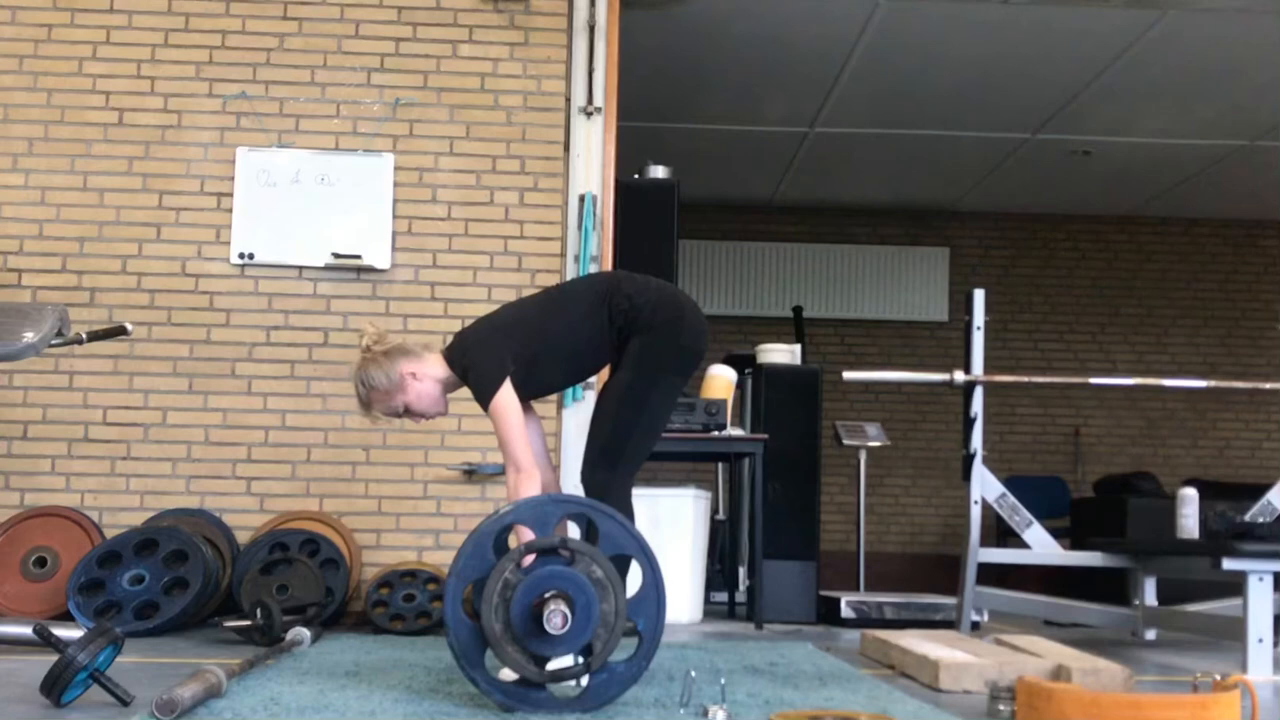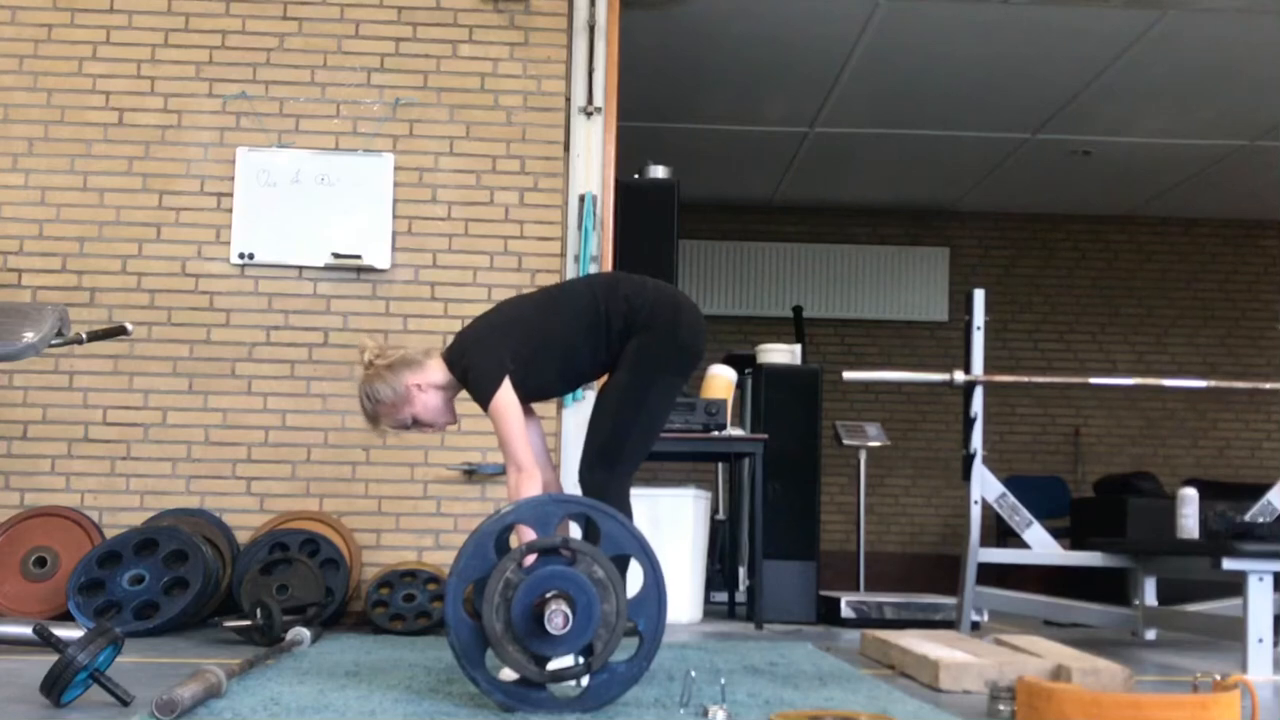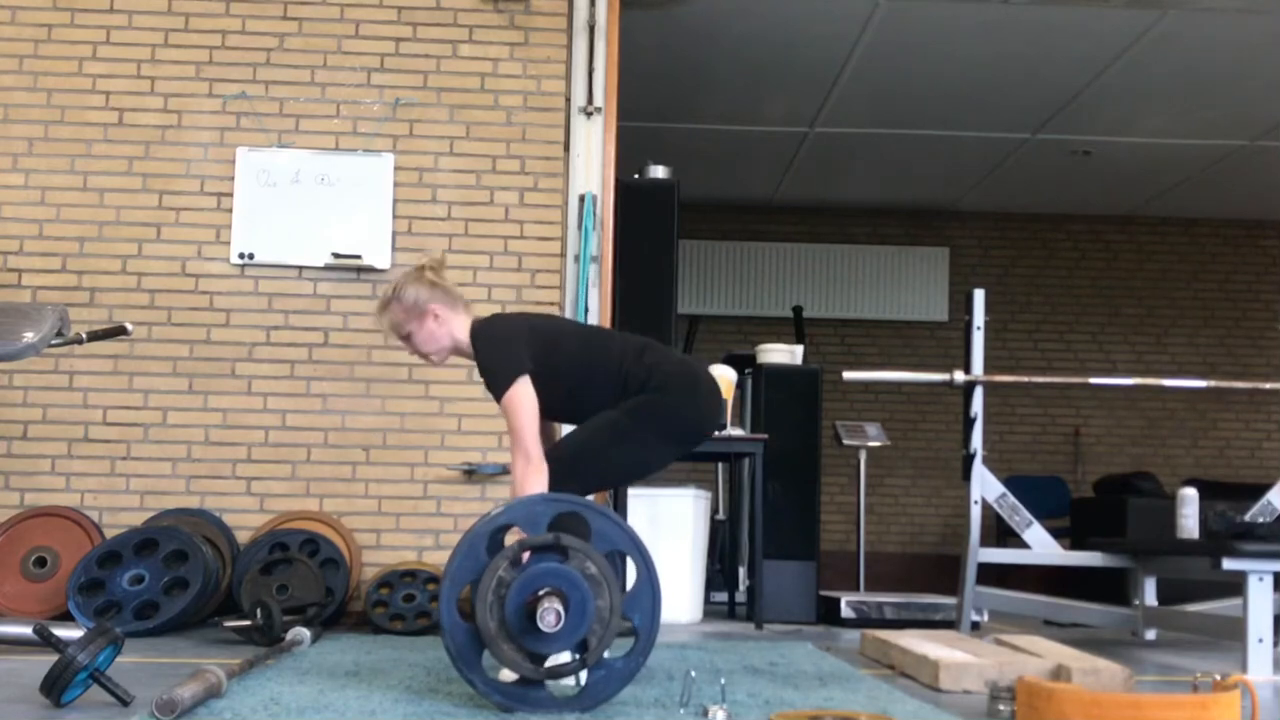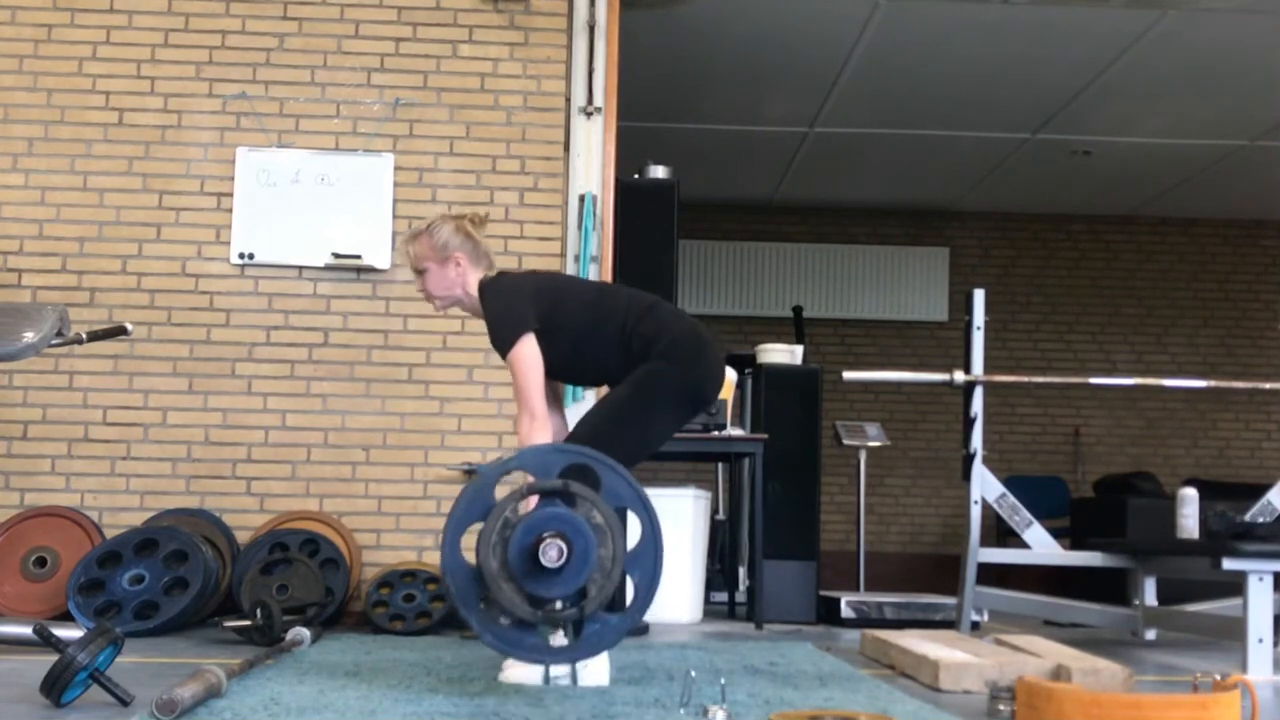
dt=0.7s
person 1, frame 1
left shoulder: (479, 360)
right shoulder: (482, 357)
left elbow: (523, 472)
right elbow: (539, 470)
left hip: (664, 327)
right hip: (655, 327)
left knee: (604, 476)
right knee: (602, 476)
person 1, frame 2
left shoulder: (477, 361)
right shoulder: (484, 360)
left elbow: (523, 472)
right elbow: (540, 470)
left hip: (662, 329)
right hip: (659, 328)
left knee: (602, 478)
right knee: (600, 477)
person 1, frame 3
left shoulder: (497, 345)
right shoulder: (502, 339)
left elbow: (529, 462)
right elbow: (541, 459)
left hip: (677, 397)
right hip: (680, 396)
left knee: (553, 486)
right knee: (555, 486)
person 1, frame 4
left shoulder: (502, 300)
right shoulder: (514, 297)
left elbow: (534, 418)
right elbow: (549, 412)
left hip: (677, 362)
right hip: (678, 363)
right knee: (572, 488)
